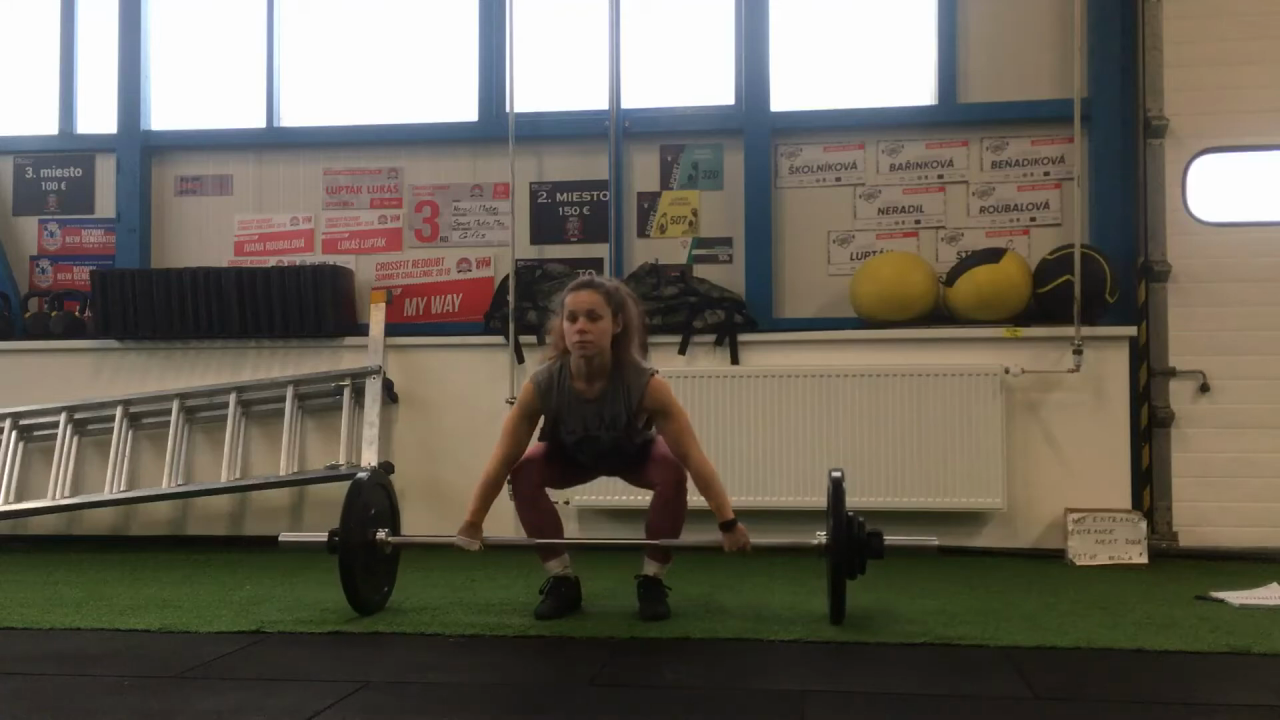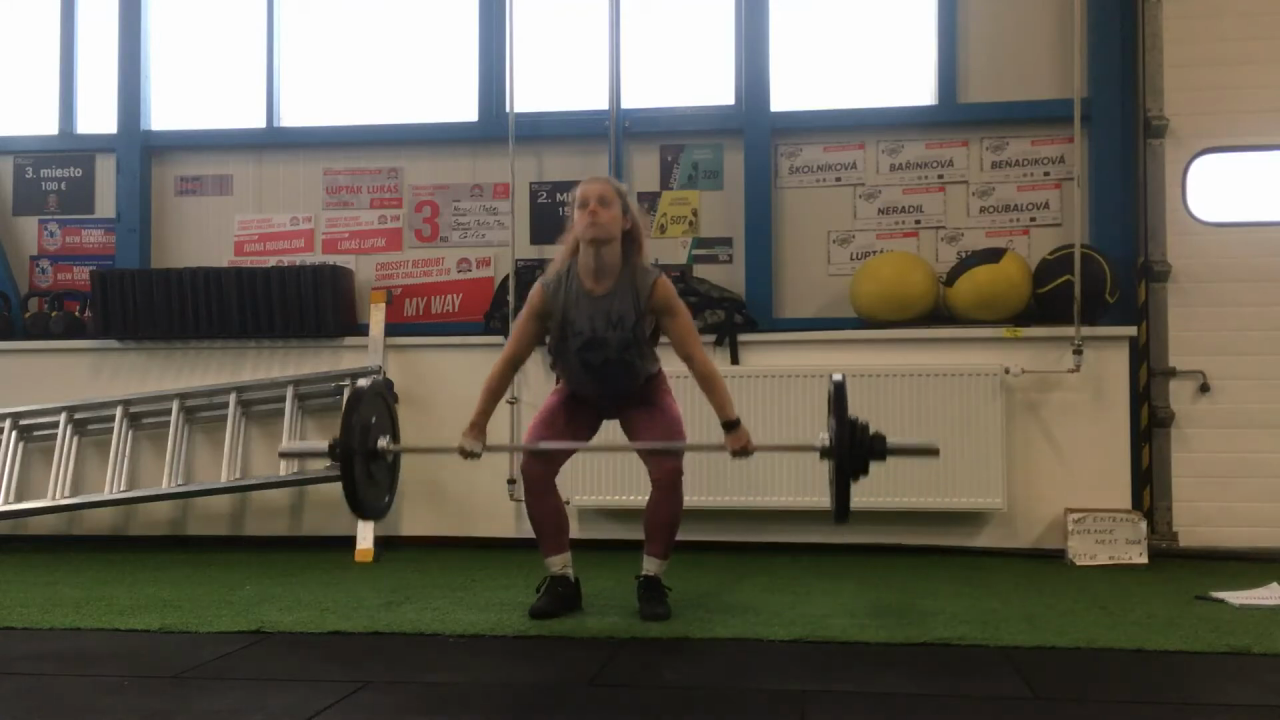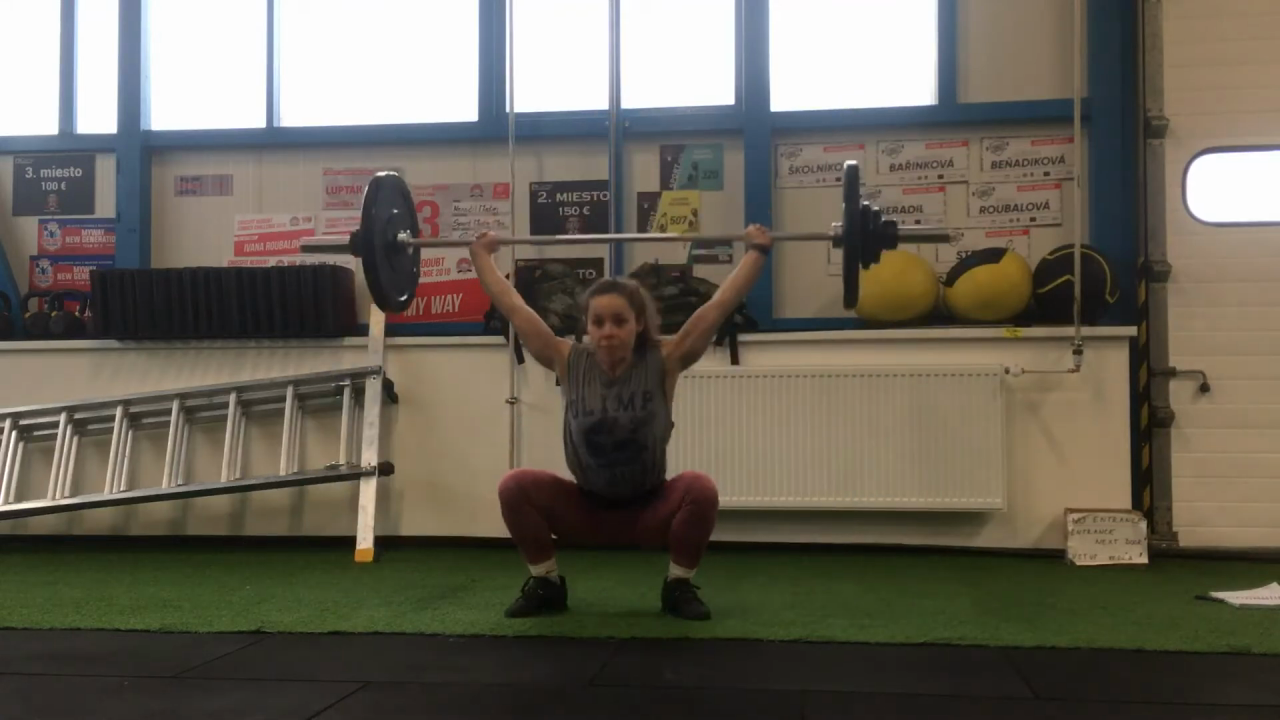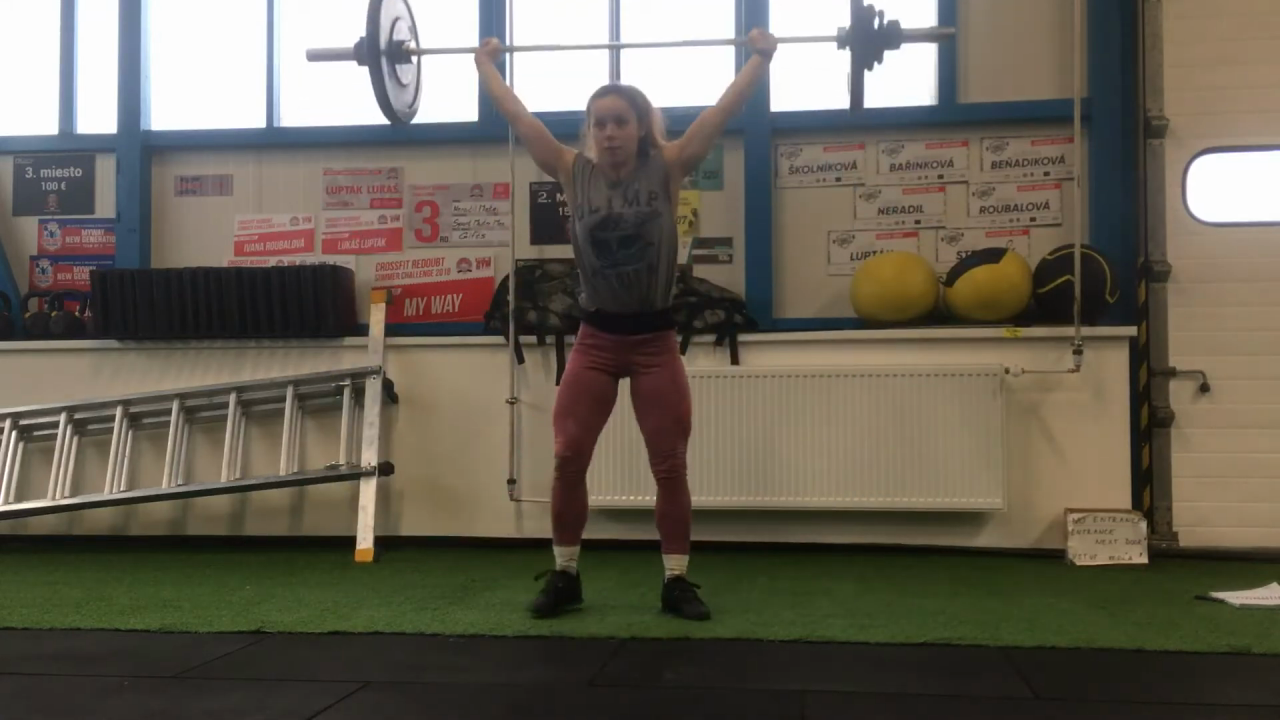
dt=1s
person 1, frame 1
left shoulder: (645, 384)
right shoulder: (542, 385)
left elbow: (691, 457)
right elbow: (503, 460)
left wrist: (729, 524)
right wrist: (472, 523)
left hip: (634, 453)
right hip: (571, 456)
left knee: (672, 473)
right knee: (524, 473)
left ankle: (651, 581)
right ankle: (562, 580)
person 1, frame 2
left shoulder: (651, 285)
right shoulder: (551, 288)
left elbow: (697, 358)
right elbow: (510, 358)
left wrist: (732, 425)
right wrist: (476, 426)
left hip: (641, 391)
right hip: (578, 392)
left knee: (669, 469)
right knee: (534, 464)
left ankle: (651, 580)
right ankle: (560, 579)
person 1, frame 3
left shoulder: (663, 362)
right shoulder: (568, 362)
left elbow: (718, 306)
right elbow: (514, 308)
left wrist: (757, 251)
right wrist: (481, 255)
left hip: (650, 509)
right hip: (586, 509)
left knee: (700, 489)
right knee: (514, 486)
left ankle: (678, 585)
right ankle: (546, 582)
person 1, frame 4
left shoulder: (666, 171)
right shoulder: (574, 173)
left elbow: (722, 111)
right elbow: (518, 117)
left wrist: (761, 56)
right wrist: (486, 63)
left hip: (654, 340)
right hip: (595, 340)
left knee: (670, 467)
right knee: (568, 460)
left ankle: (676, 581)
right ankle: (564, 577)
